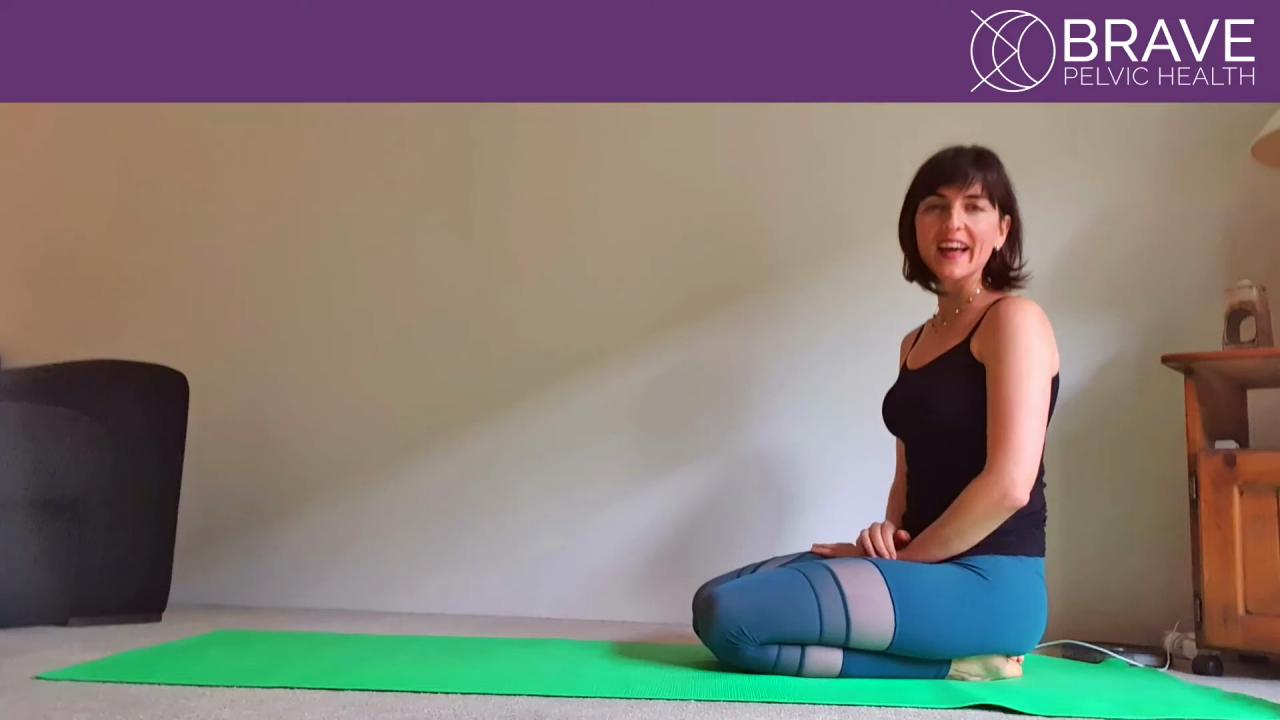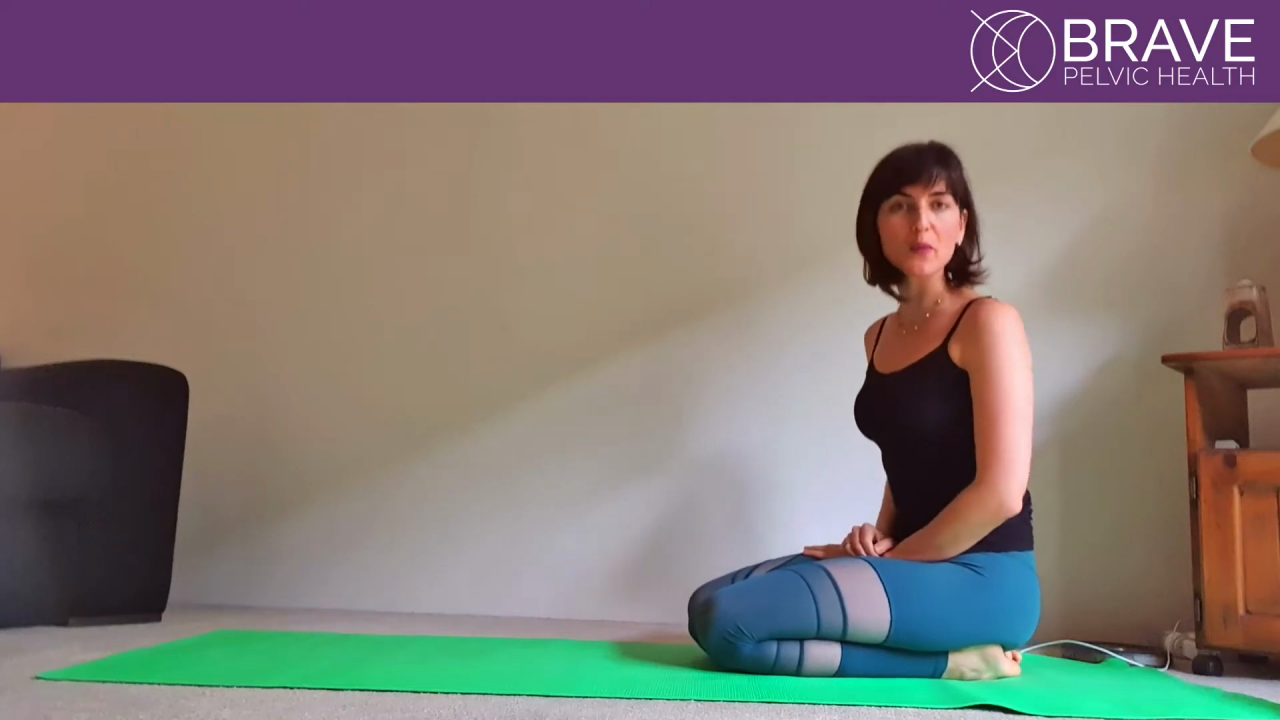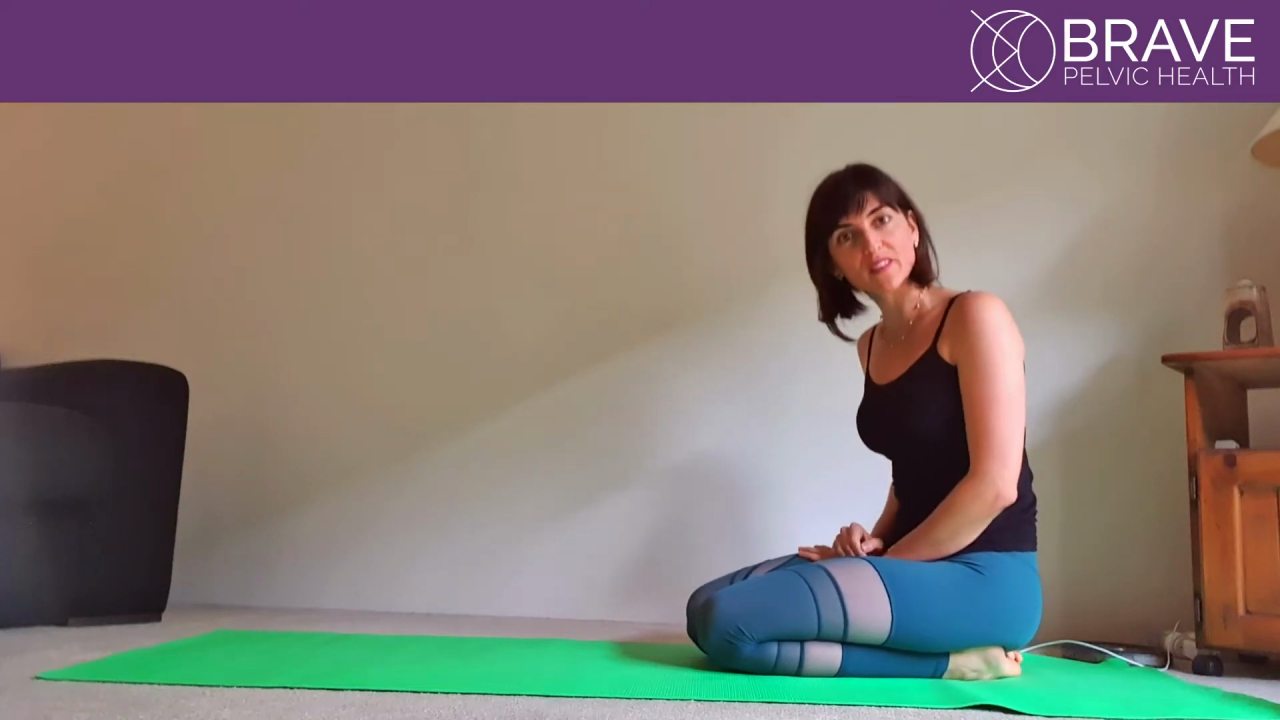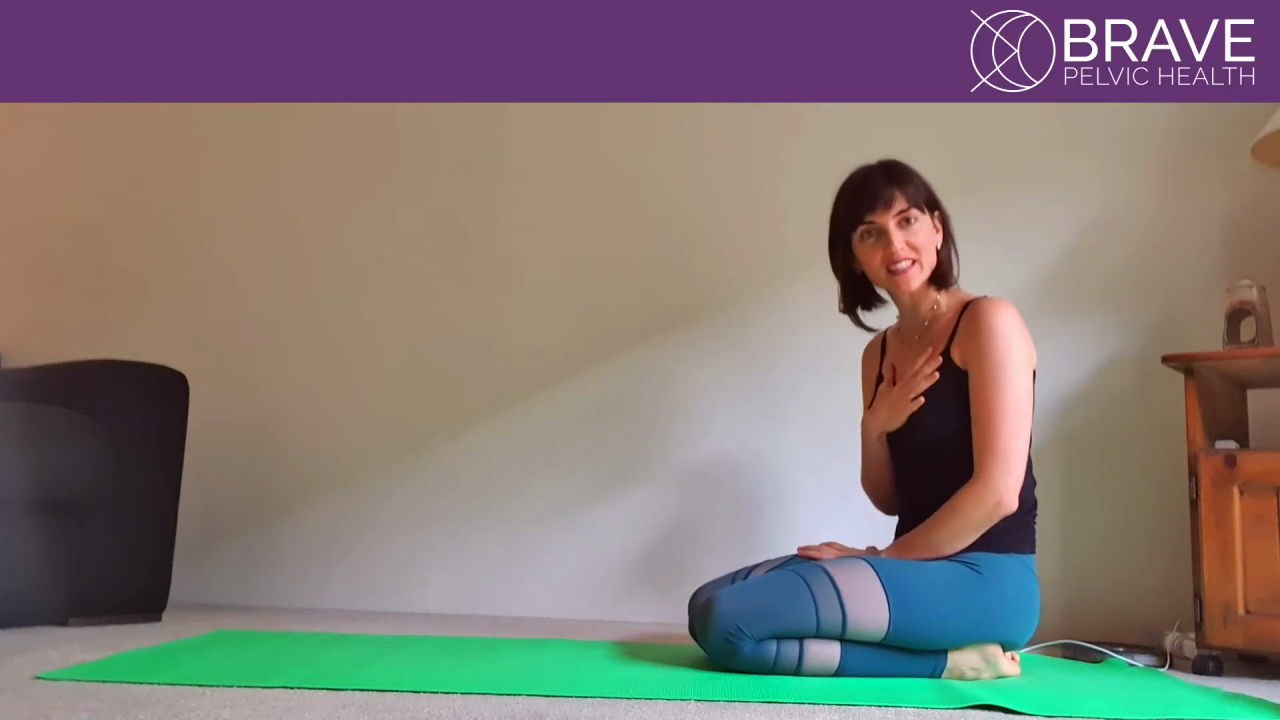
dt=1s
person 1, frame 1
left shoulder: (1015, 319)
right shoulder: (915, 343)
left elbow: (1009, 484)
left wrist: (904, 557)
right wrist: (887, 536)
left hip: (988, 586)
right hip: (929, 569)
left knee: (731, 620)
right knee: (716, 604)
left ankle: (957, 659)
person 1, frame 2
left shoulder: (989, 323)
right shoulder: (879, 337)
left elbow: (1001, 494)
left wrist: (892, 559)
right wrist: (880, 539)
left hip: (982, 581)
right hip: (918, 567)
left knee: (729, 623)
right knee: (709, 609)
left ankle: (956, 656)
person 1, frame 3
left shoulder: (975, 317)
right shoulder: (871, 345)
left elbow: (994, 485)
left wrist: (891, 559)
right wrist: (876, 542)
left hip: (983, 580)
right hip: (919, 567)
left knee: (730, 623)
right knee: (708, 609)
left ankle: (954, 656)
person 1, frame 4
left shoulder: (988, 321)
right shoulder: (879, 352)
left elbow: (997, 492)
left wrist: (882, 558)
right wrist: (874, 428)
left hip: (983, 581)
right hip: (920, 570)
left knee: (730, 622)
right knee: (709, 608)
left ankle: (949, 657)
